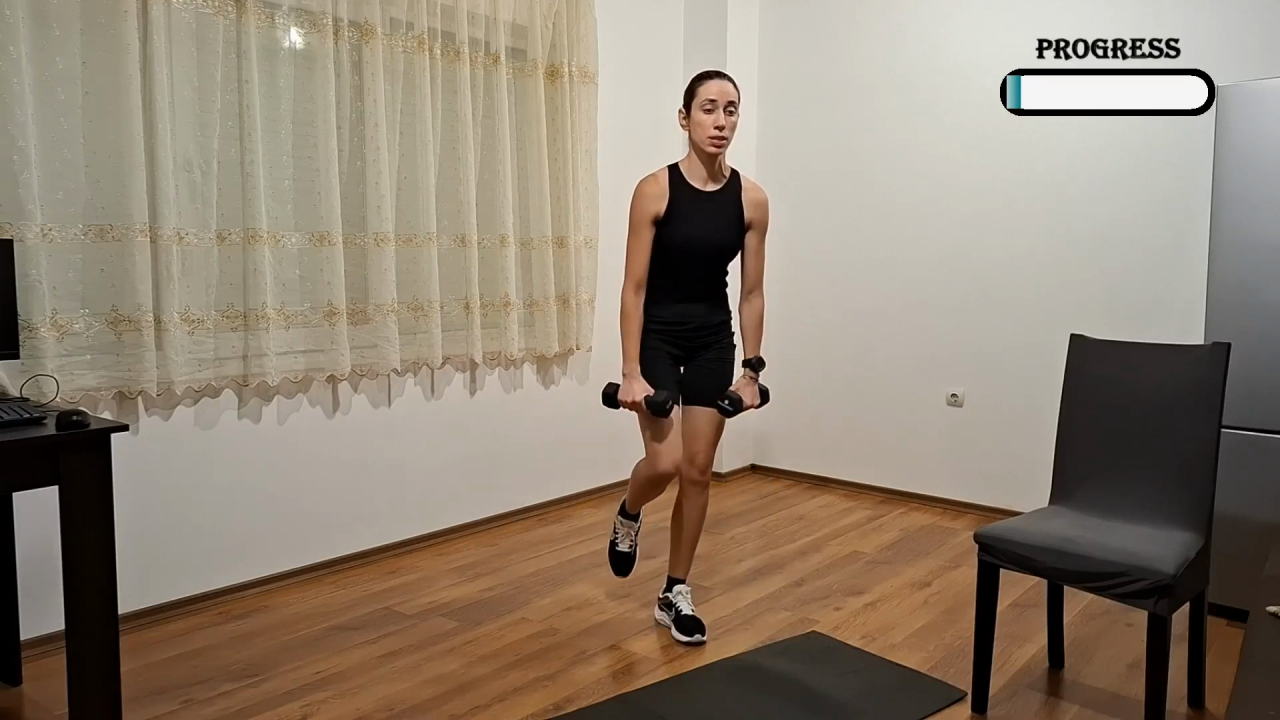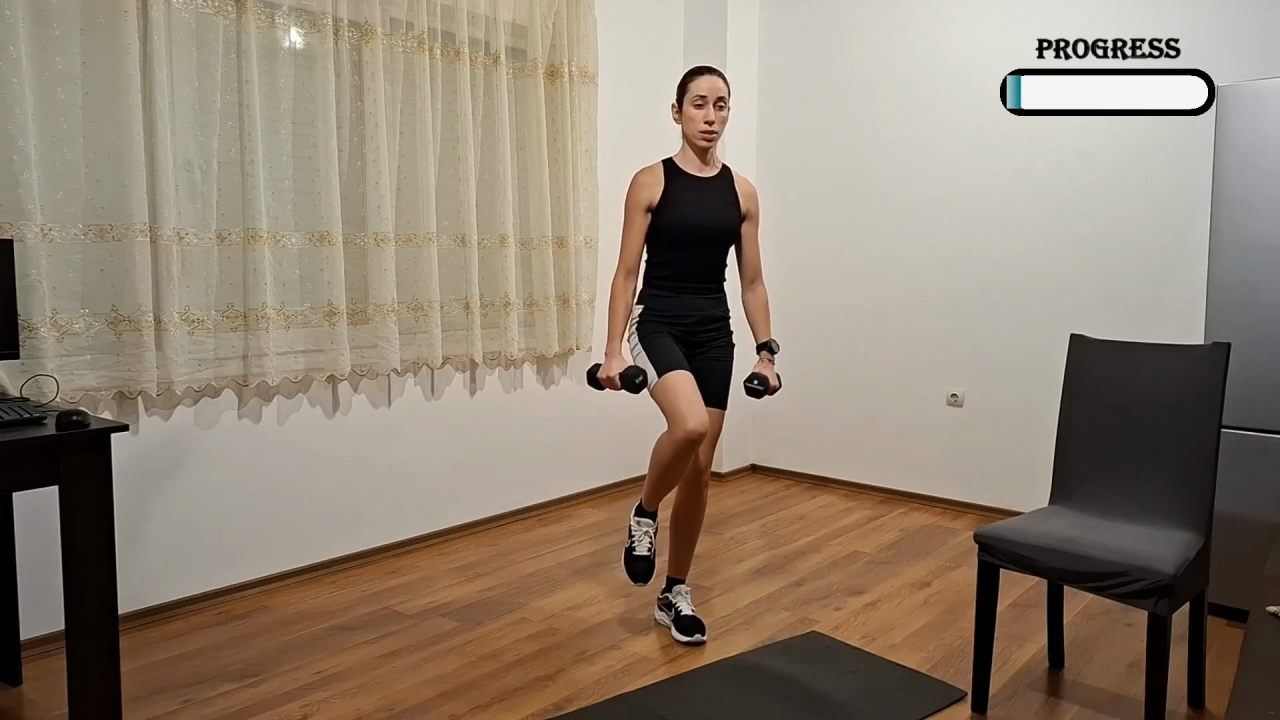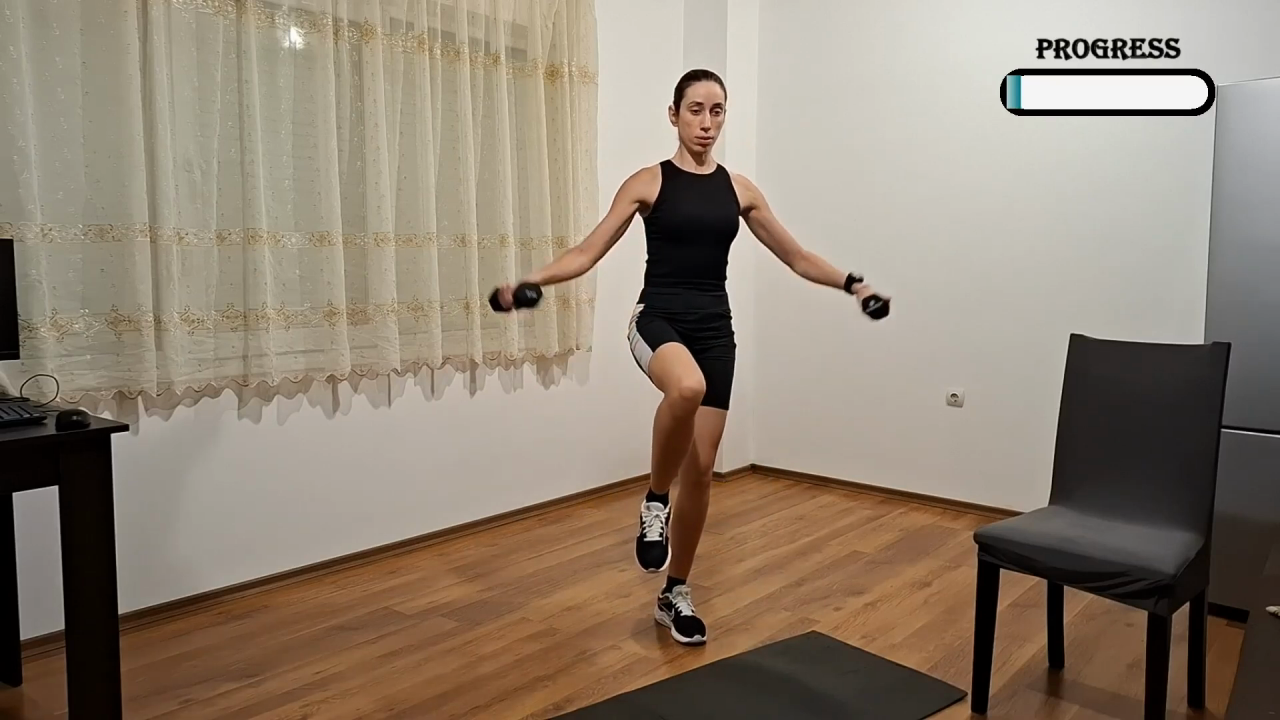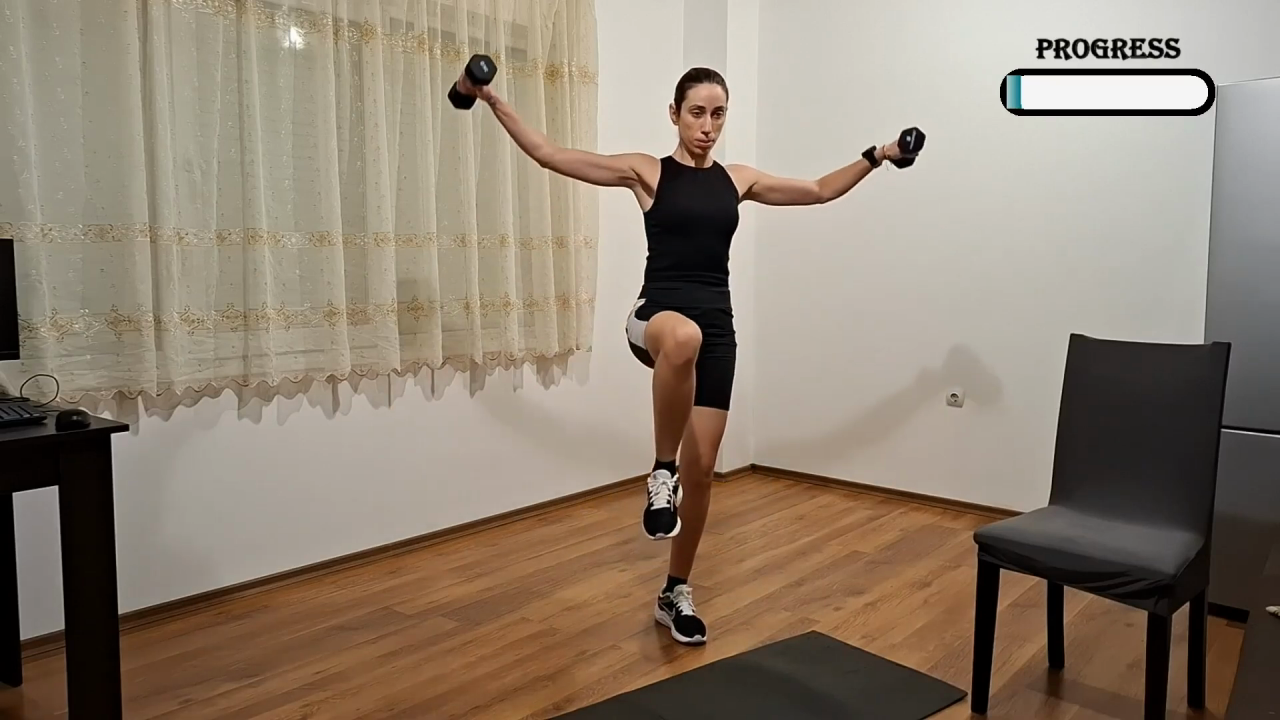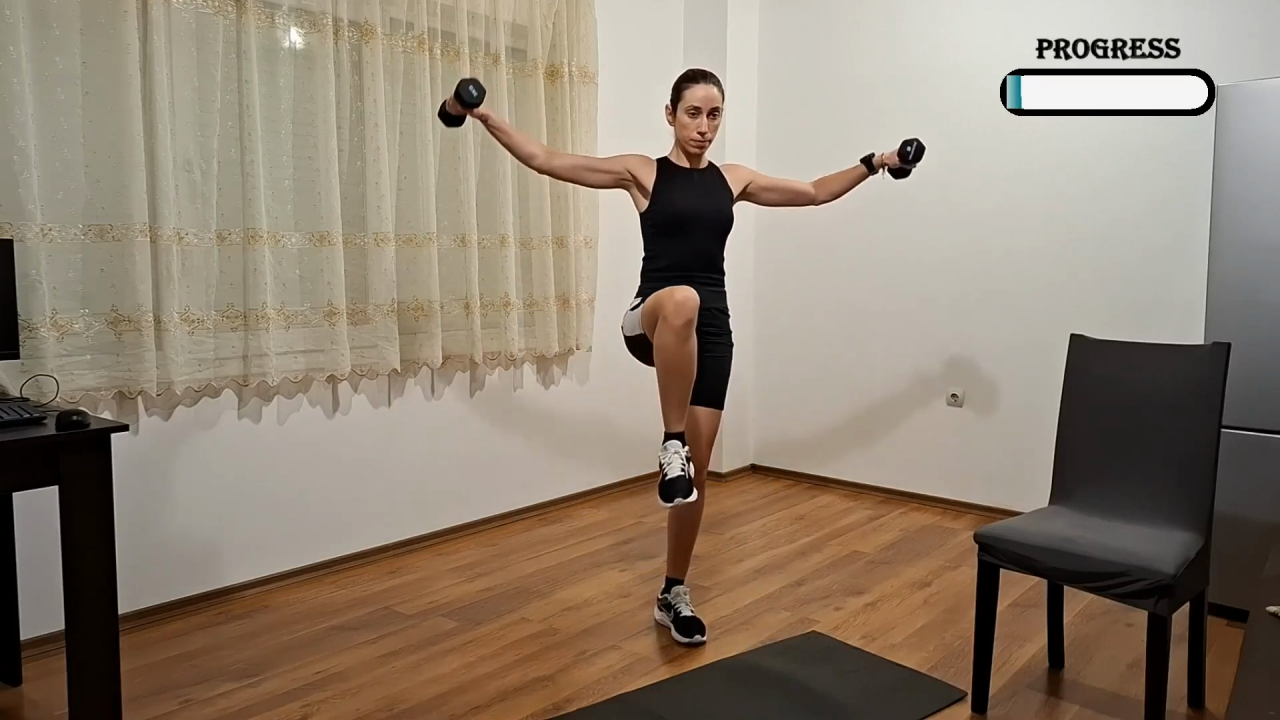
dt=0.4s
person 1, frame 1
left shoulder: (751, 198)
right shoulder: (655, 189)
left elbow: (752, 292)
right elbow: (634, 287)
left wrist: (751, 367)
right wrist: (631, 372)
left hip: (713, 340)
right hip: (658, 335)
left knee: (697, 470)
right knee: (664, 463)
left ankle: (675, 594)
right ankle: (628, 514)
person 1, frame 2
left shoulder: (741, 190)
right shoulder: (650, 181)
left elbow: (752, 280)
right elbow: (627, 272)
left wrist: (767, 350)
right wrist: (613, 349)
left hip: (714, 333)
right hip: (658, 325)
left knee: (700, 470)
right knee: (689, 426)
left ankle: (675, 594)
right ankle: (644, 512)
person 1, frame 3
left shoulder: (739, 187)
right shoulder: (648, 181)
left elbow: (793, 254)
right elbow: (589, 251)
left wrist: (851, 283)
right wrist: (531, 283)
left hip: (715, 328)
right hip: (658, 320)
left knee: (700, 469)
right knee: (687, 388)
left ankle: (675, 594)
right ankle: (655, 498)
person 1, frame 4
left shoulder: (737, 179)
right shoulder: (646, 170)
left elbow: (819, 190)
right elbow: (550, 154)
left wrist: (876, 156)
right wrist: (490, 100)
left hip: (717, 325)
right hip: (657, 315)
left knee: (702, 468)
right knee: (683, 337)
left ankle: (676, 594)
right ankle: (662, 469)
person 1, frame 5
left shoulder: (734, 179)
right shoulder: (642, 171)
left elbow: (815, 192)
right elbow: (546, 160)
left wrist: (873, 164)
right wrist: (483, 116)
left hip: (713, 328)
right hip: (652, 319)
left knee: (699, 468)
right knee: (681, 301)
left ankle: (674, 595)
right ankle: (671, 444)
